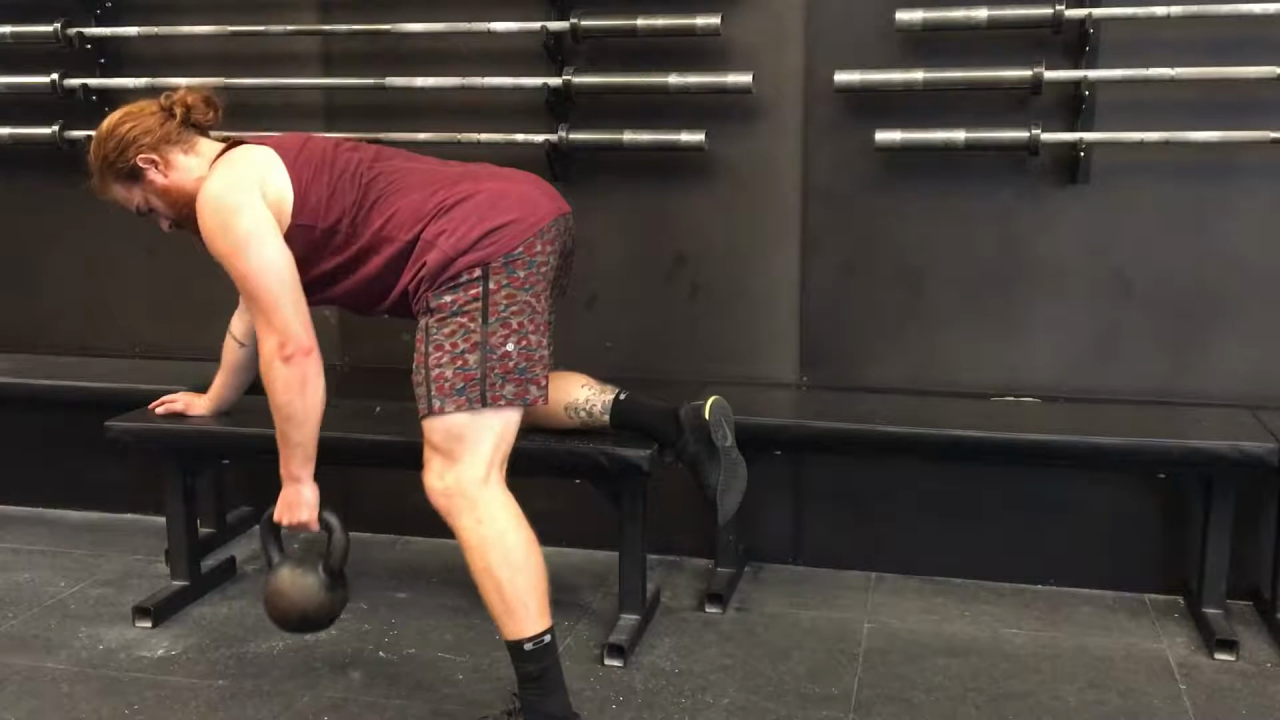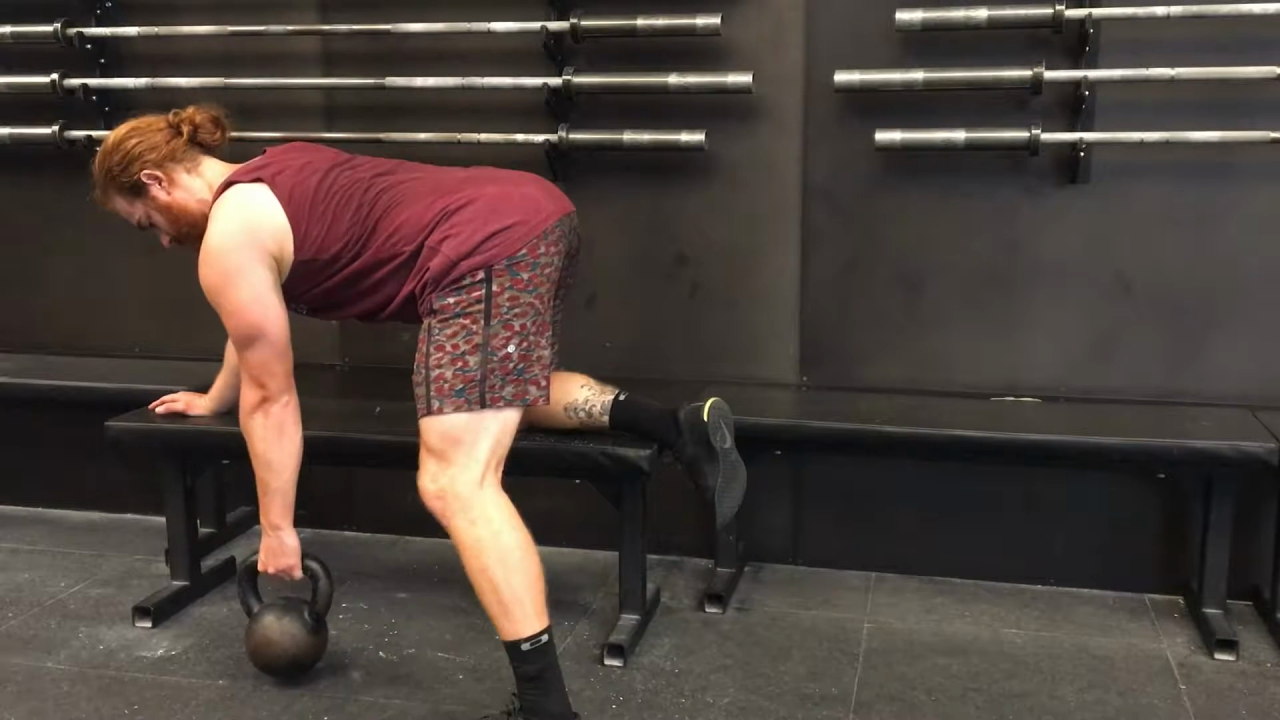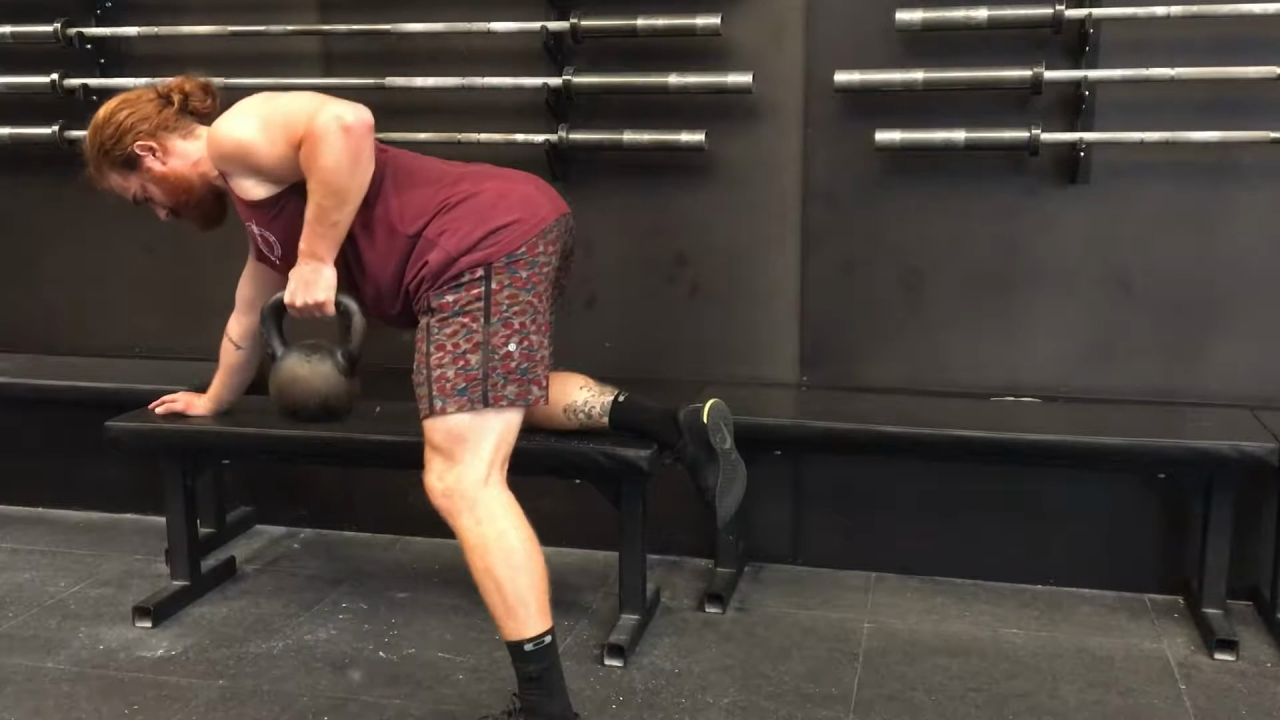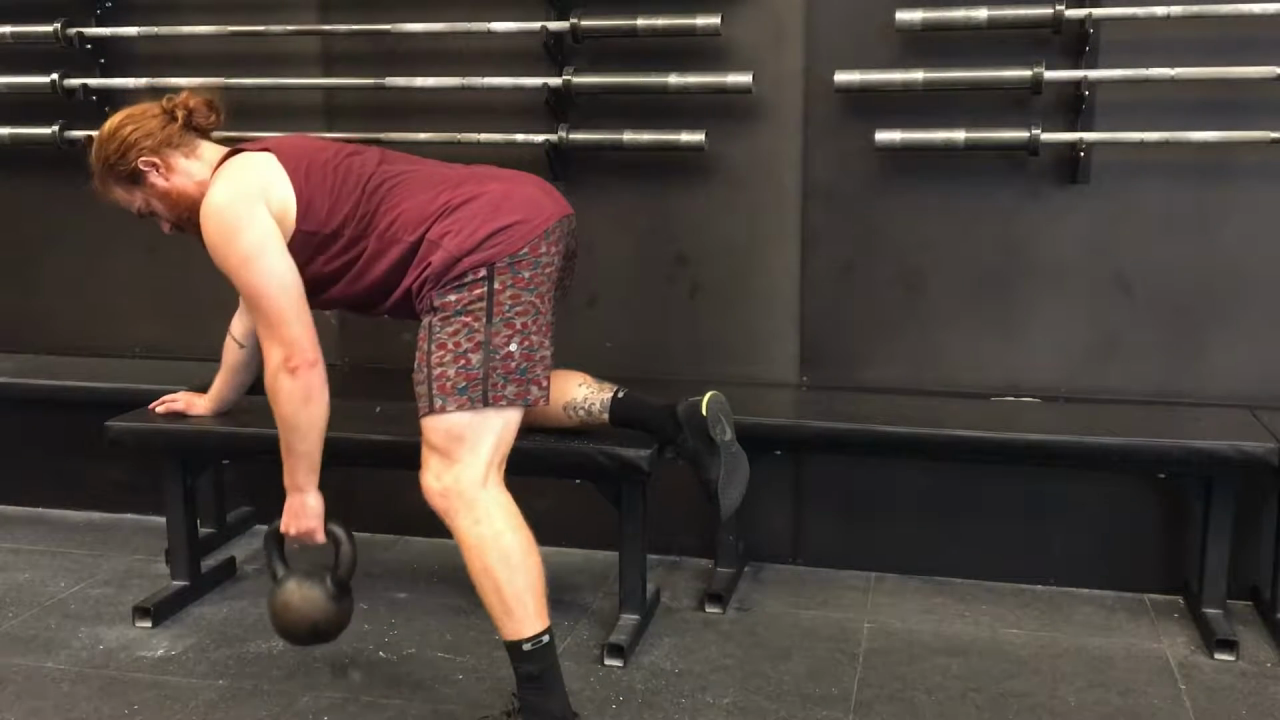
dt=1s
person 1, frame 1
left shoulder: (223, 195)
right shoulder: (263, 168)
left elbow: (292, 350)
right elbow: (257, 316)
left wrist: (297, 482)
right wrist: (213, 400)
left hip: (481, 246)
right hip: (526, 212)
left knee: (462, 484)
right knee: (496, 393)
right ankle: (682, 425)
person 1, frame 2
left shoulder: (229, 237)
right shoulder: (269, 180)
left elbow: (271, 396)
right elbow: (258, 330)
left wrist: (277, 530)
right wrist: (212, 400)
left hip: (486, 250)
right hip: (532, 211)
left knee: (455, 485)
right knee: (499, 394)
right ankle: (681, 426)
person 1, frame 3
left shoulder: (238, 136)
right shoulder: (257, 190)
left elbow: (346, 125)
right elbow: (249, 313)
left wrist: (316, 258)
right wrist: (214, 400)
left hip: (484, 244)
right hip: (522, 218)
left knee: (462, 484)
right knee: (500, 394)
right ankle: (681, 428)
person 1, frame 4
left shoulder: (227, 203)
right shoulder: (263, 171)
left elbow: (296, 361)
right elbow: (258, 315)
left wrist: (302, 493)
right wrist: (214, 400)
left hip: (484, 249)
right hip: (527, 214)
left knee: (458, 485)
right knee: (496, 392)
right ankle: (679, 420)
